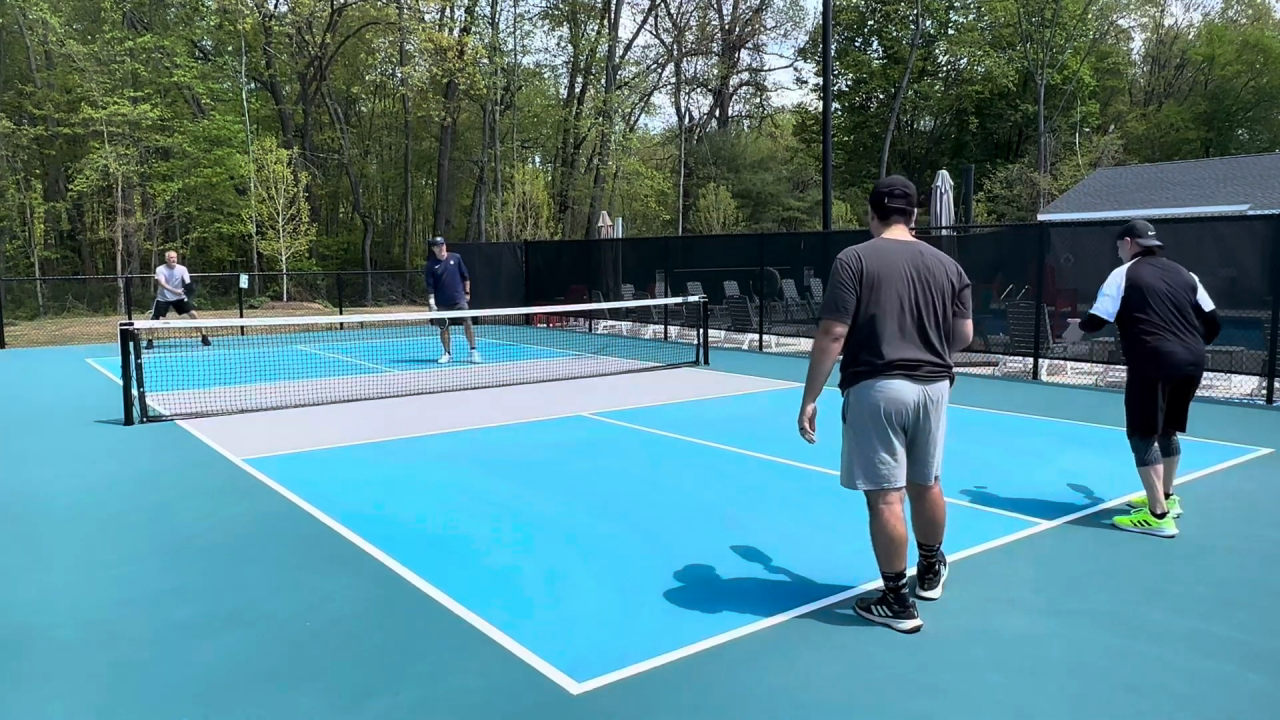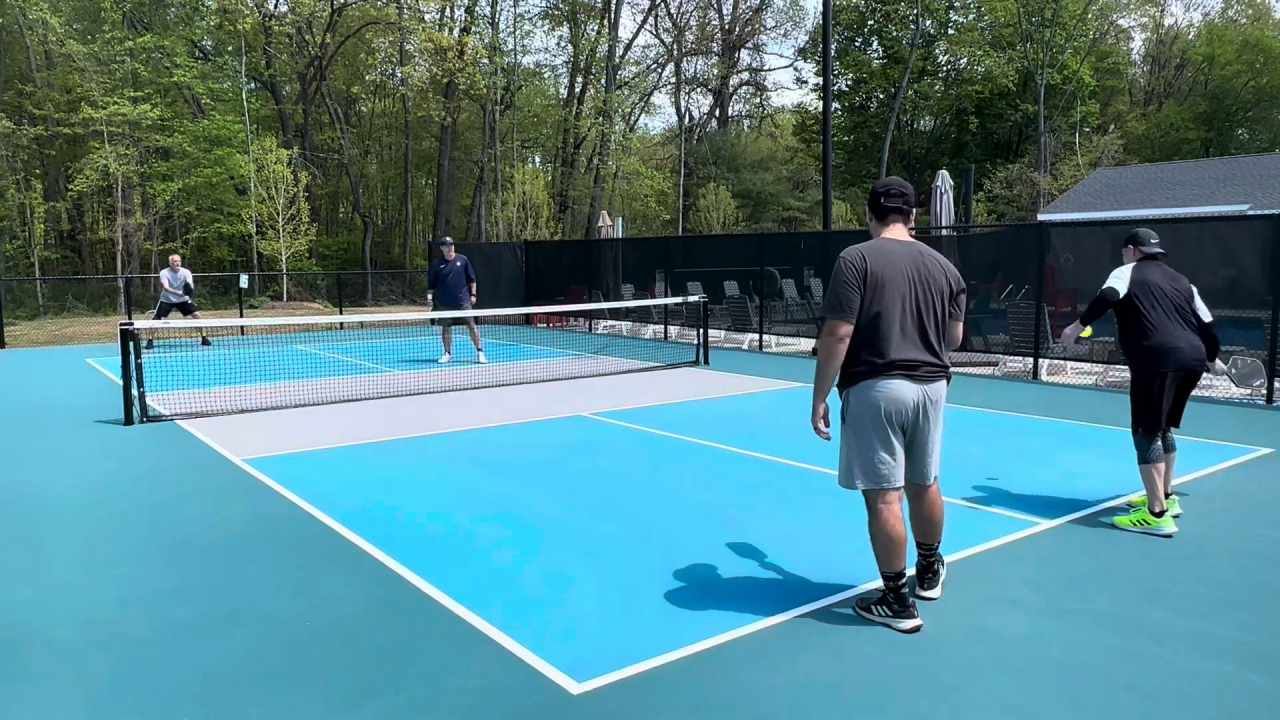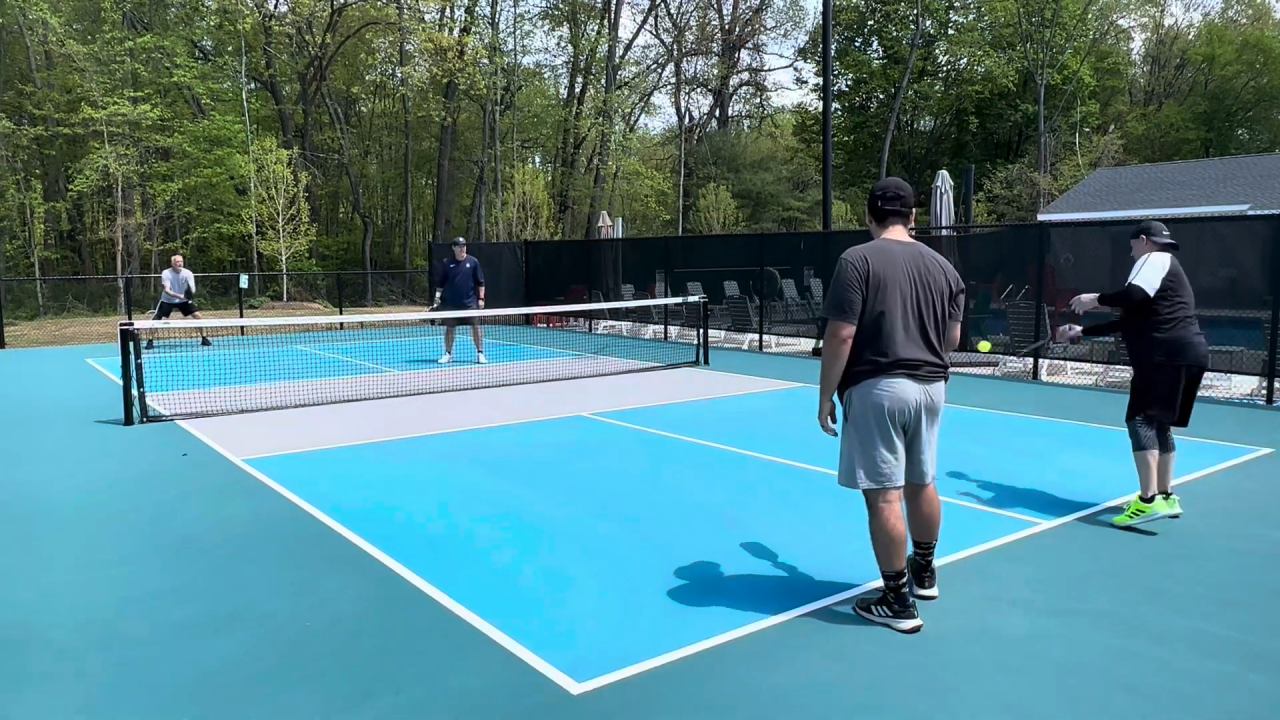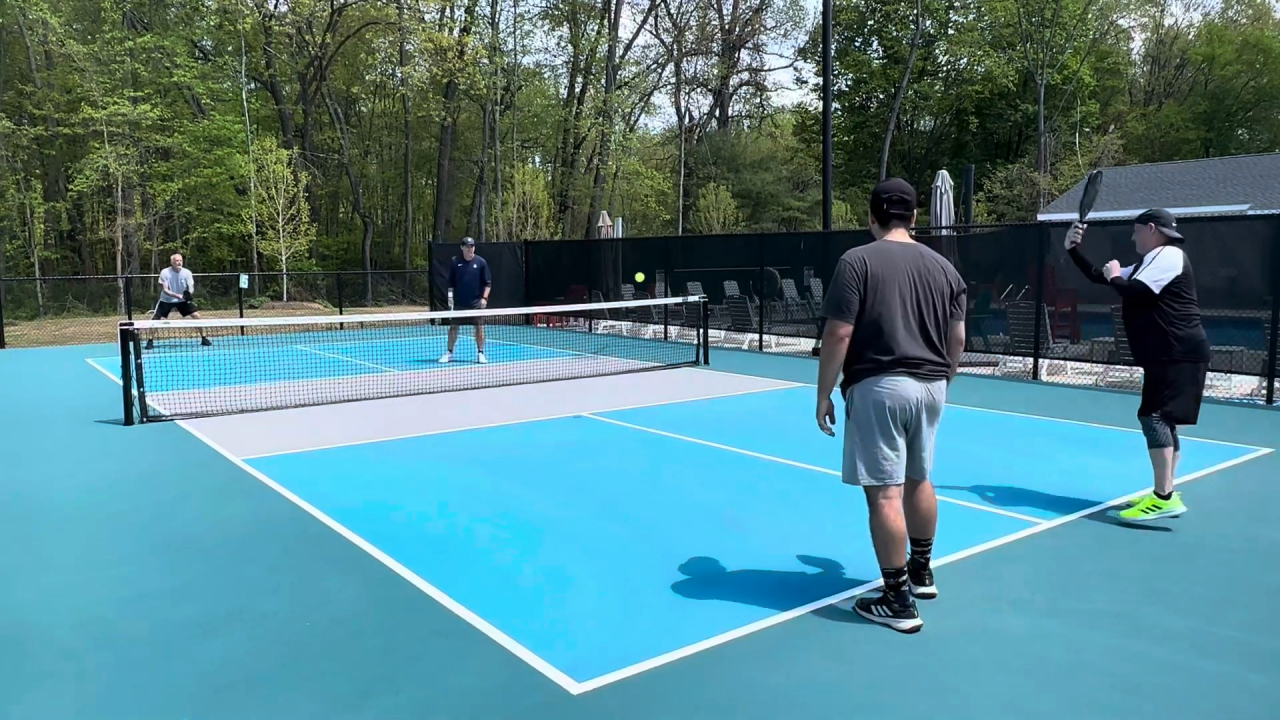
dt=0.2s
person 1, frame 1
left shoulder: (854, 260)
right shoulder: (947, 265)
left elbow: (832, 335)
right elbow: (964, 335)
left wrist: (809, 399)
left hip: (876, 390)
right hip: (932, 387)
left knee: (885, 496)
right knee: (926, 485)
left ankle: (898, 602)
right ankle: (929, 572)
person 1, frame 2
left shoulder: (856, 259)
right shoulder: (943, 266)
left elbow: (837, 335)
right elbow: (954, 337)
left wrist: (819, 399)
left hip: (875, 389)
right hip: (930, 387)
left knee: (884, 496)
right knee: (925, 484)
left ankle: (898, 601)
right ankle: (928, 573)
person 1, frame 3
left shoulder: (857, 260)
right shoulder: (942, 266)
left elbow: (840, 336)
right elbow: (952, 338)
left wrist: (825, 396)
left hip: (876, 389)
right hip: (929, 387)
left knee: (884, 495)
right knee: (921, 484)
left ankle: (898, 601)
right ankle: (925, 573)
person 1, frame 4
left shoulder: (857, 261)
right shoulder: (943, 267)
left elbow: (838, 335)
right elbow: (956, 339)
left wrist: (823, 395)
left hip: (878, 387)
right hip: (930, 386)
left knee: (884, 492)
right knee: (918, 481)
left ankle: (898, 601)
right ankle: (922, 571)
person 2, frame 1
left shoulder: (1123, 275)
right shoulder: (1184, 274)
left elbow: (1098, 319)
right elbow: (1212, 322)
left wrist: (1078, 328)
right wrist: (1189, 345)
left hip: (1153, 365)
right hip: (1190, 363)
left knee: (1142, 434)
right knee: (1165, 430)
left ankle: (1158, 515)
right ankle: (1166, 498)
person 2, frame 2
left shoulder: (1127, 273)
right shoulder: (1181, 281)
left elbow: (1107, 297)
right elbow: (1207, 326)
left wrist: (1078, 326)
right wrist: (1212, 358)
left hip: (1157, 360)
right hip: (1190, 360)
left knee: (1146, 432)
right knee: (1161, 428)
left ankle: (1157, 514)
right ankle: (1165, 497)
person 2, frame 3
left shoulder: (1154, 260)
right shoulder: (1166, 270)
left elbow: (1134, 297)
right elbow: (1129, 321)
left wrist: (1094, 299)
right wrist: (1082, 332)
left hip: (1166, 355)
right hip: (1189, 356)
left knee: (1140, 420)
right knee: (1159, 424)
left ankle: (1149, 500)
right ankle: (1165, 496)
person 2, frame 4
left shoulder: (1168, 255)
right shoulder: (1151, 262)
left elbow: (1134, 292)
right elbow: (1100, 275)
left wrist: (1114, 277)
right wrist: (1074, 249)
left hip: (1178, 353)
right hip: (1173, 355)
left knee: (1153, 416)
right knee: (1164, 419)
left ankle: (1164, 497)
right ankle: (1165, 495)
